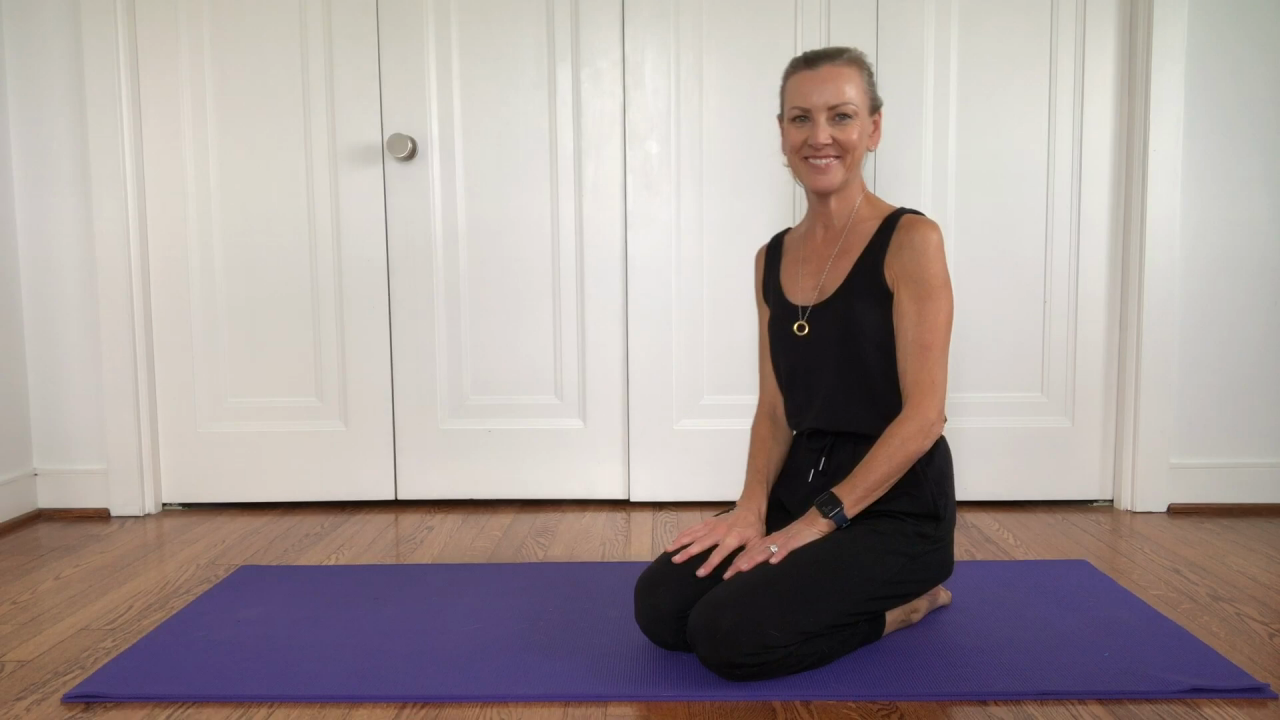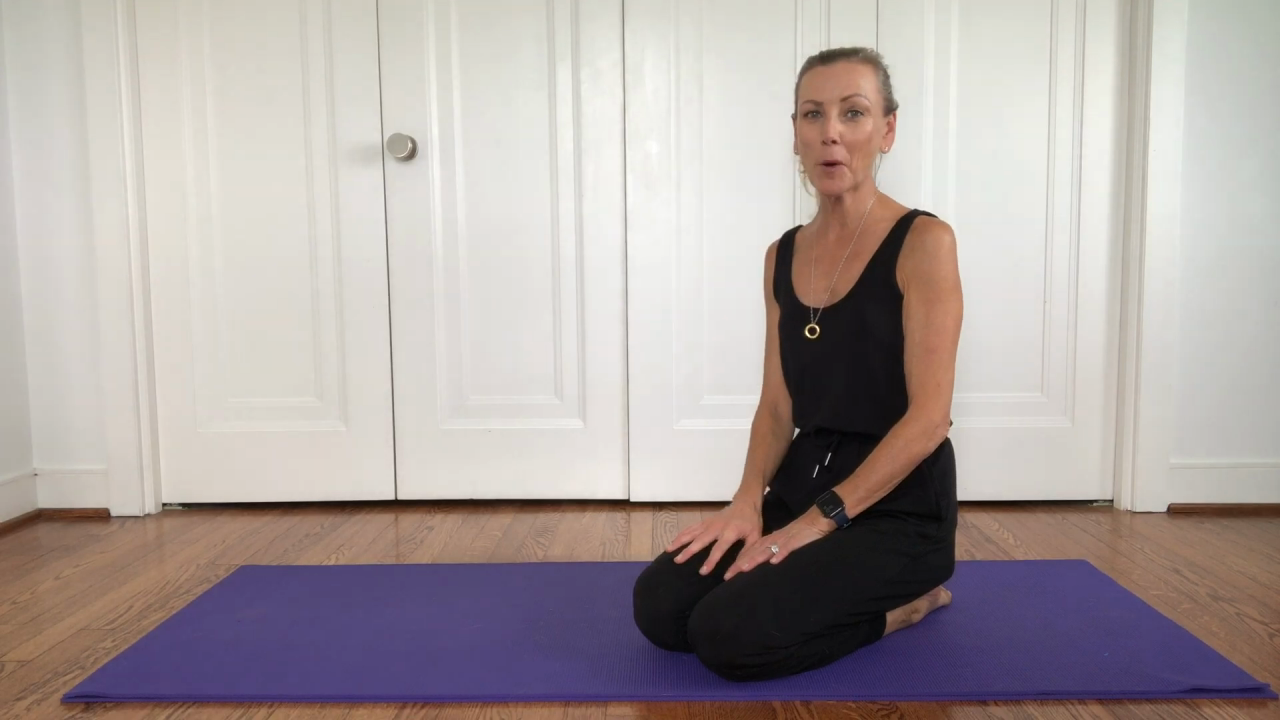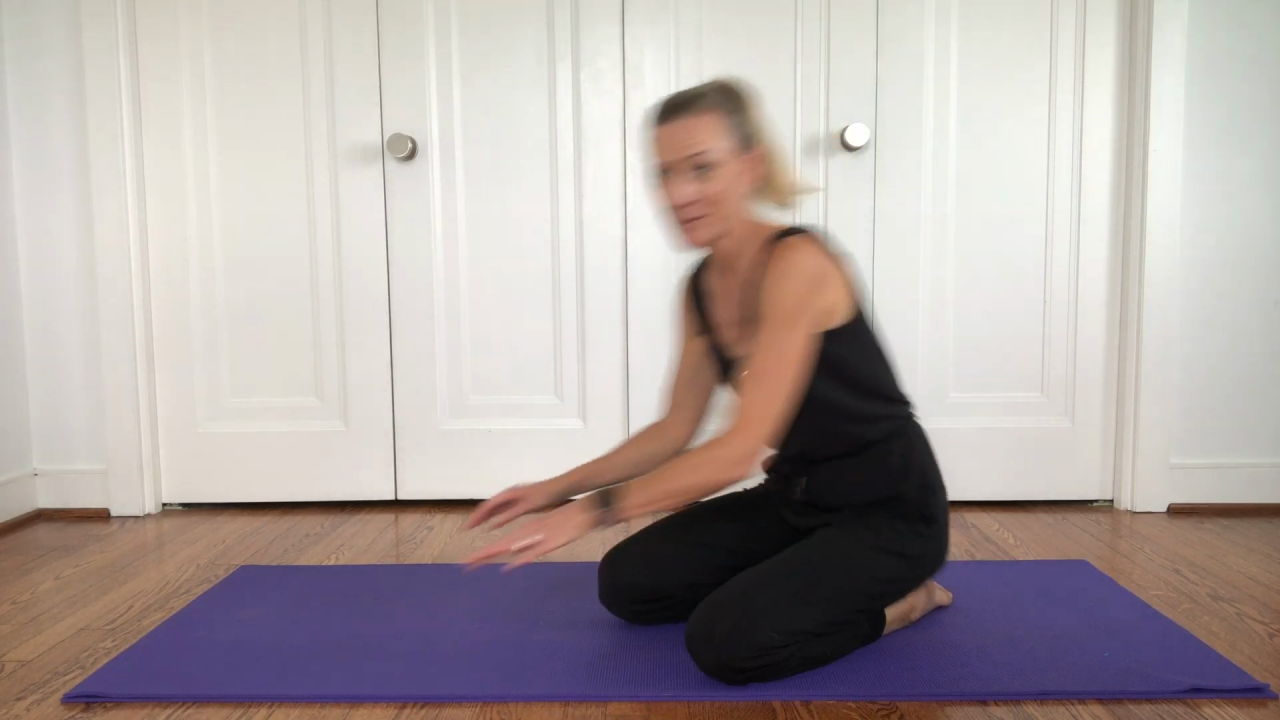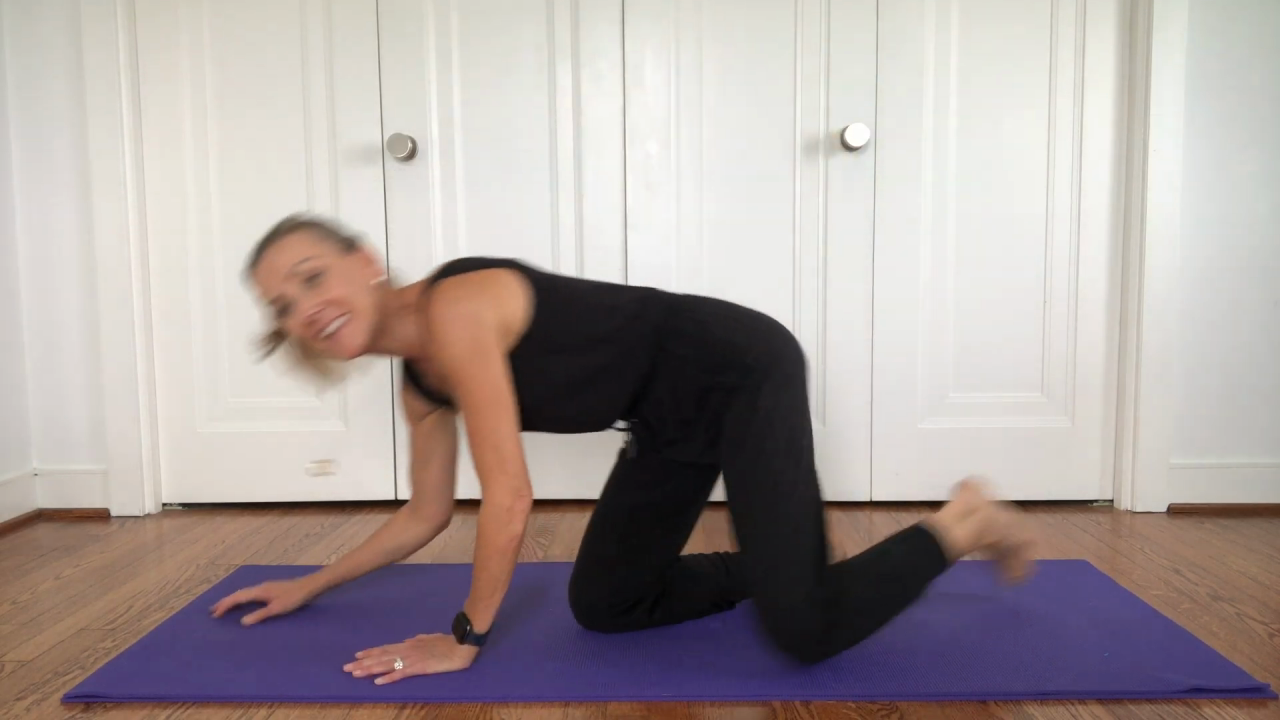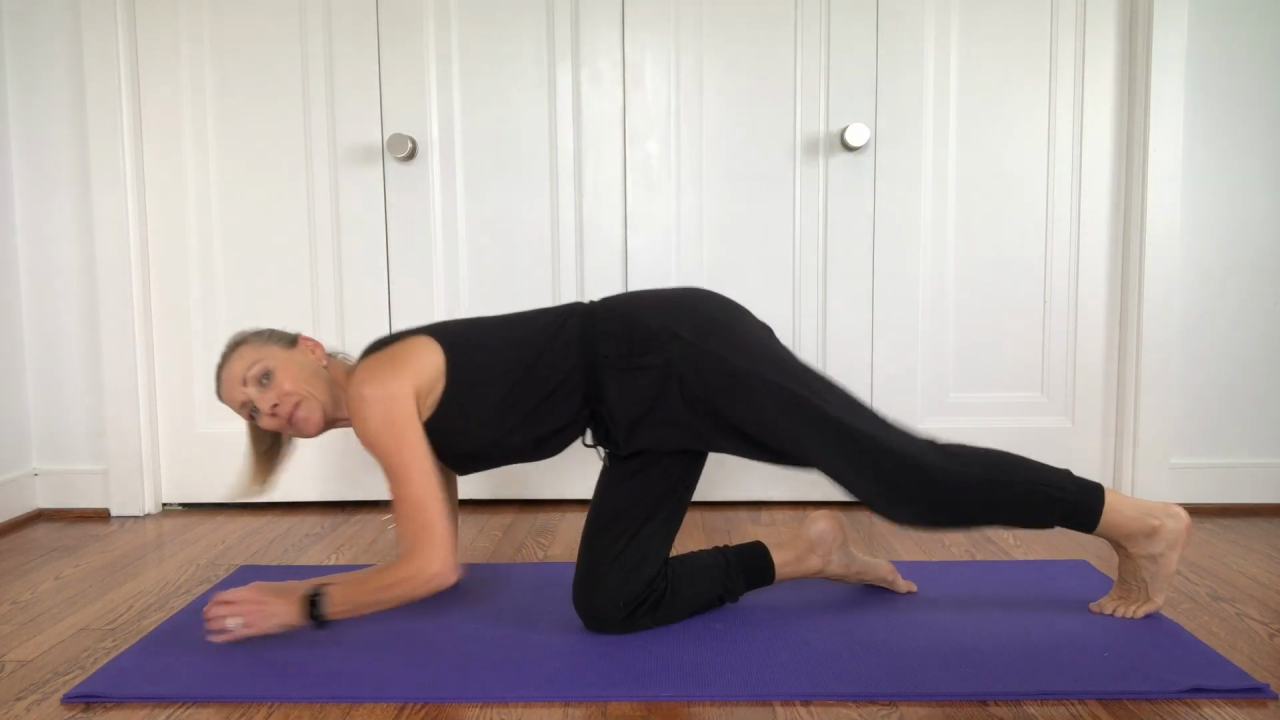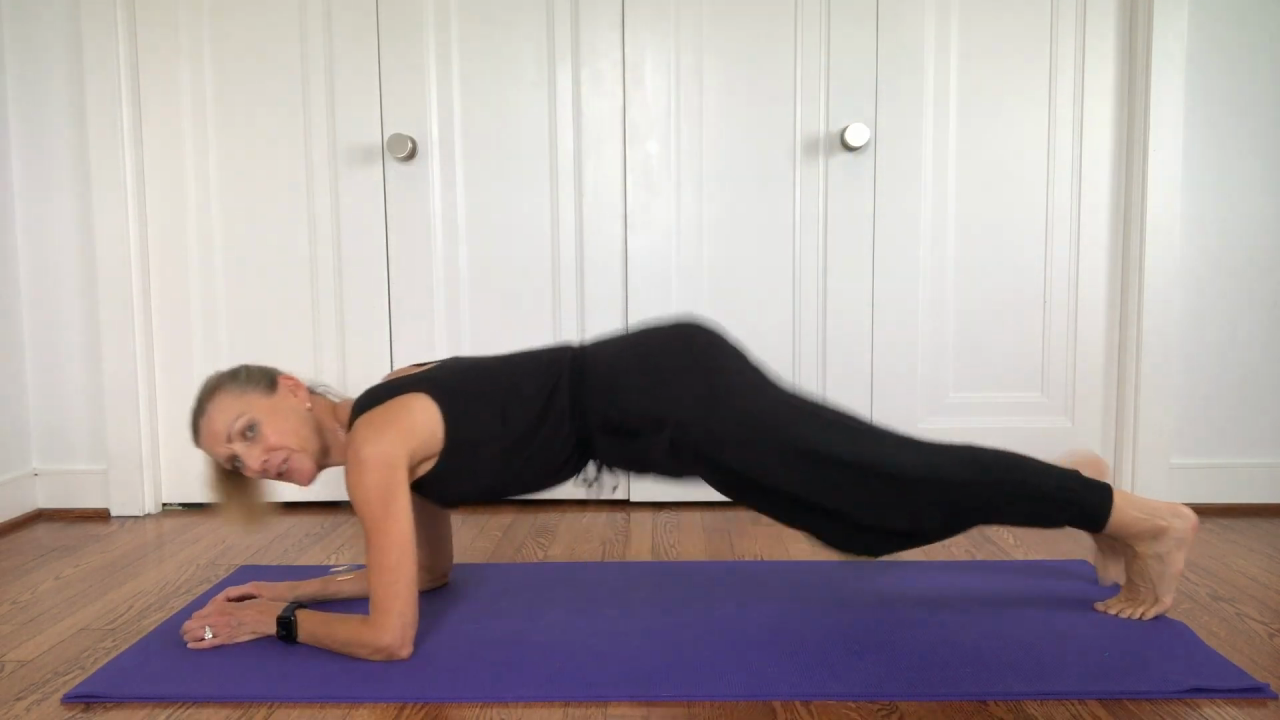
dt=0.5s
person 1, frame 1
left shoulder: (910, 240)
right shoulder: (772, 258)
left elbow: (922, 415)
right elbow: (775, 408)
left wrist: (820, 521)
right wrist: (753, 507)
left hip: (894, 505)
right hip: (802, 486)
left knee: (728, 635)
right knee: (661, 608)
left ankle: (901, 601)
right ankle: (844, 588)
person 1, frame 2
left shoulder: (923, 243)
right shoulder: (782, 255)
left elbow: (928, 419)
right elbow: (777, 405)
left wrist: (821, 521)
right wrist: (748, 501)
left hip: (896, 507)
right hip: (802, 485)
left knee: (727, 635)
right knee: (660, 608)
left ankle: (901, 602)
right ankle: (834, 588)
person 1, frame 3
left shoulder: (798, 266)
right shoulder: (700, 289)
left elbow: (744, 446)
right elbow: (675, 429)
left wrist: (598, 509)
right wrist: (556, 488)
left hip: (889, 508)
right hip: (800, 496)
left knee: (726, 643)
right knee: (630, 586)
left ankle: (893, 601)
right ankle: (828, 574)
person 1, frame 4
left shoulder: (452, 310)
right shoulder: (421, 376)
left elbow: (507, 504)
right elbow: (424, 516)
left wrist: (465, 638)
right wrist: (310, 586)
left hip: (740, 379)
right hip: (667, 414)
left knee: (803, 630)
right knee: (601, 604)
left ankle: (958, 527)
right ankle: (787, 563)
person 1, frame 5
left shoulder: (378, 385)
right shoulder: (415, 422)
left elbow: (435, 566)
right elbow: (430, 559)
left wrist: (305, 610)
right wrist: (305, 583)
left hip: (676, 351)
right hip: (654, 410)
left knee: (900, 472)
right knee: (609, 607)
left ankle: (1140, 520)
right ankle: (804, 553)
person 1, frame 6
left shoulder: (371, 440)
right shoulder: (394, 424)
left elbow: (392, 632)
right elbow: (427, 569)
left wrist: (276, 623)
right wrist: (296, 587)
left hip: (673, 397)
right hip: (664, 392)
left knee: (903, 481)
right knee: (872, 521)
left ankle: (1143, 520)
right ankle: (1069, 485)
